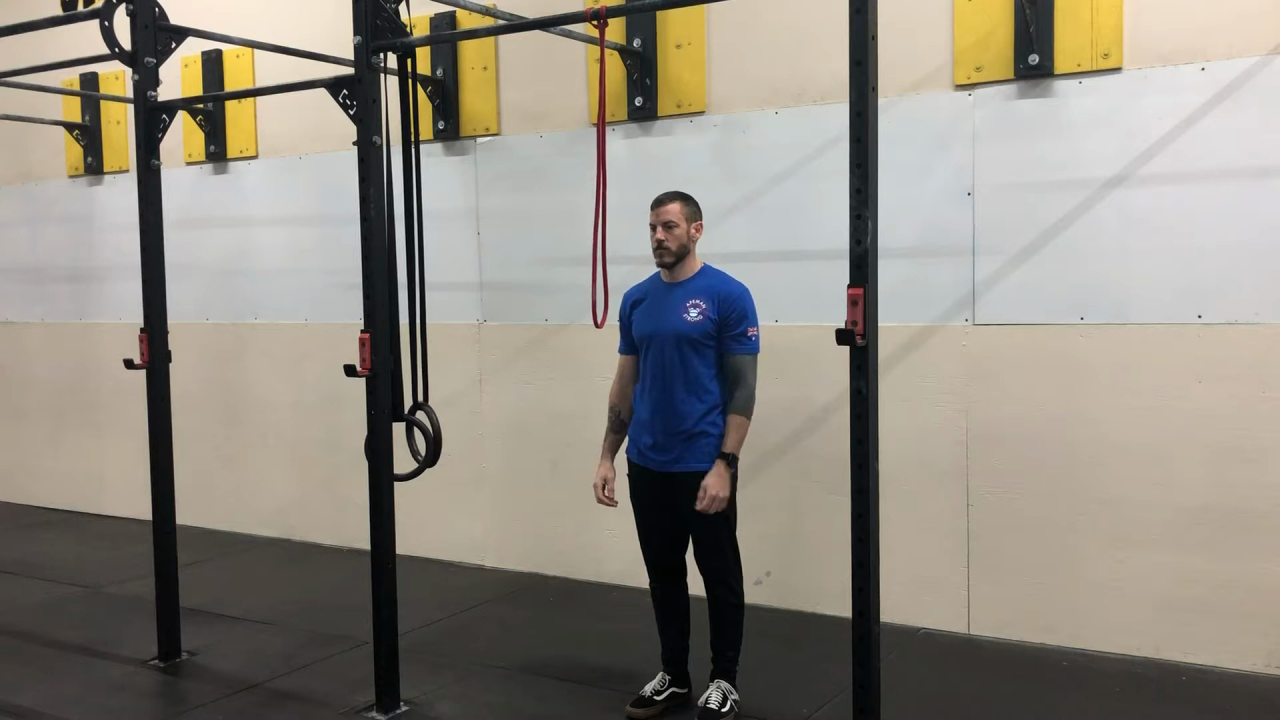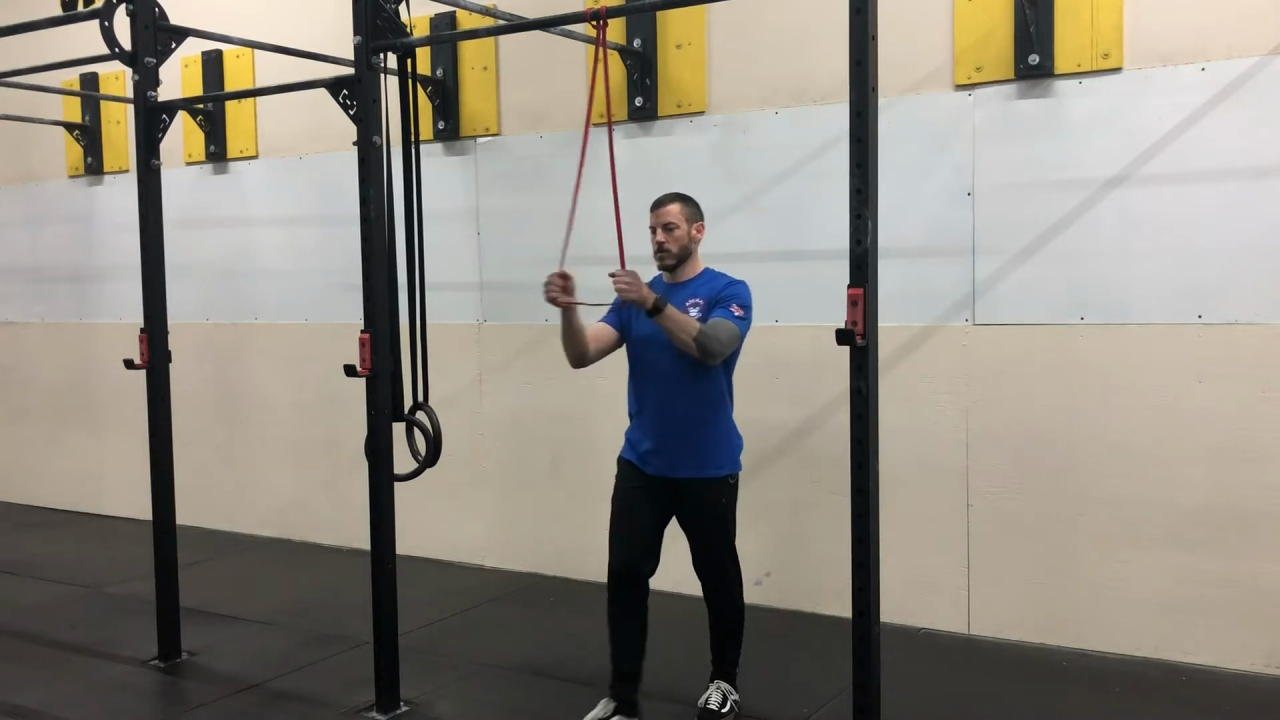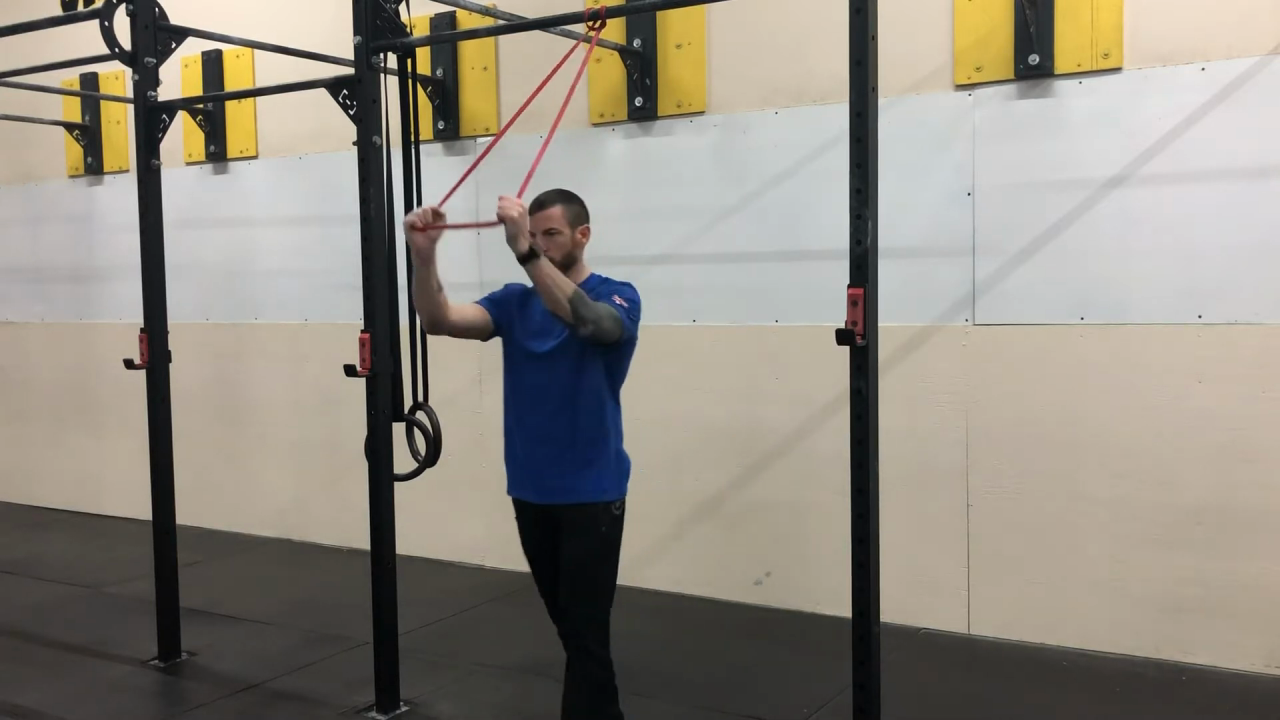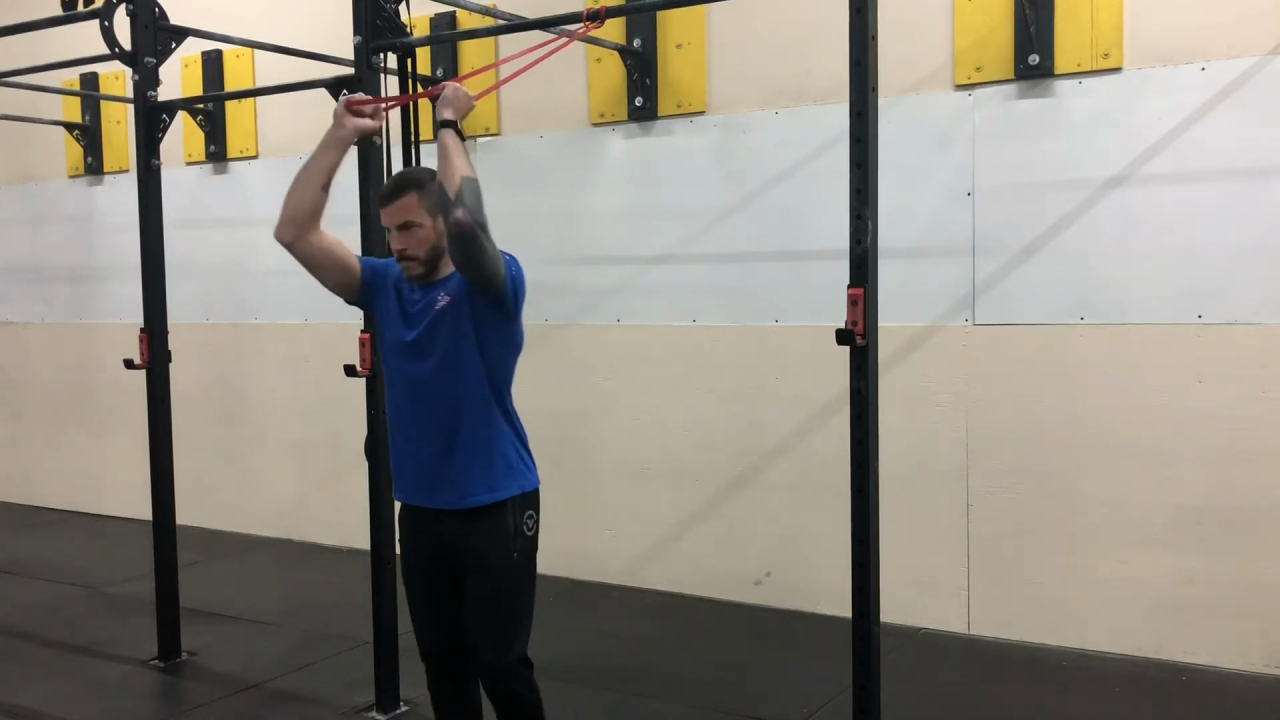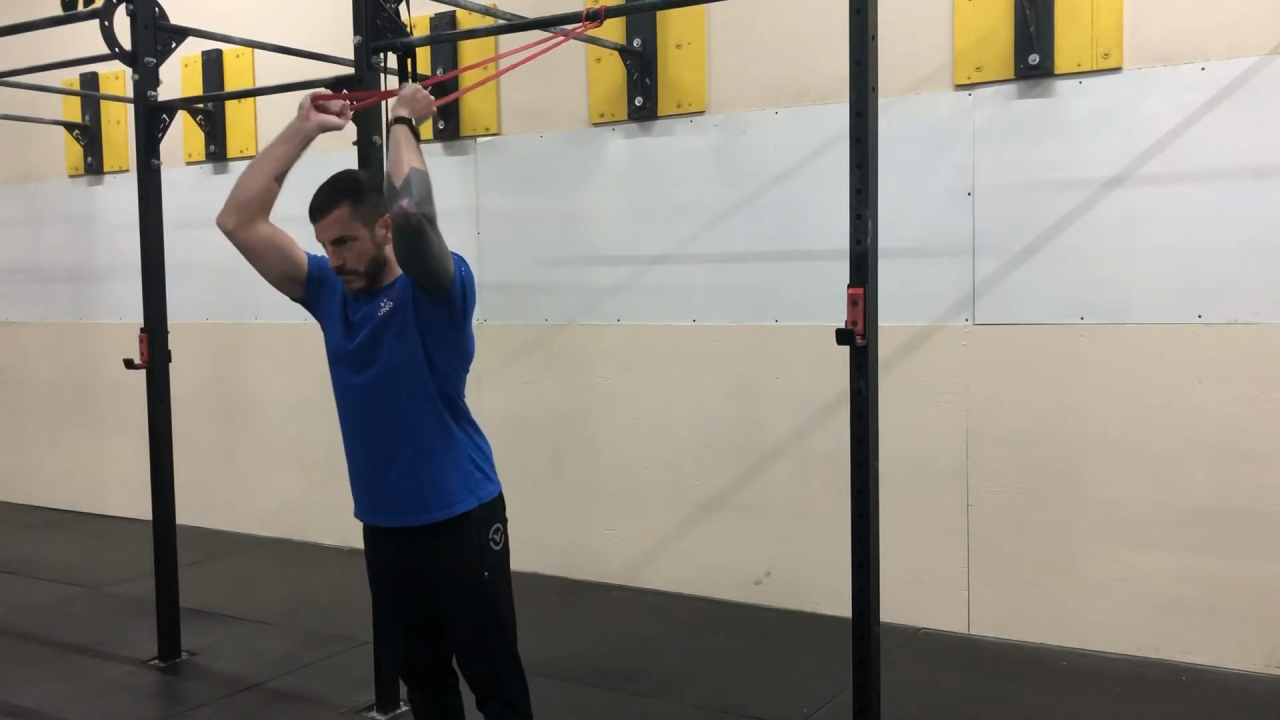
dt=1s
person 1, frame 1
left shoulder: (727, 295)
right shoulder: (636, 300)
left elbow: (742, 389)
right elbow: (625, 384)
left wrist: (722, 466)
right wrist: (608, 455)
left hip: (703, 468)
right hip: (648, 465)
left knee: (719, 576)
right knee: (663, 575)
right ankle: (673, 676)
person 1, frame 2
left shoulder: (728, 292)
right shoulder: (633, 299)
left elbow: (711, 347)
right elbow: (583, 355)
left wrist: (653, 303)
right wrist: (568, 309)
left hip: (707, 468)
right hip: (641, 464)
left knee: (718, 579)
right knee: (625, 576)
person 1, frame 3
left shoulder: (617, 297)
right shoulder: (514, 303)
left elbow: (585, 320)
right elbow: (440, 320)
left wrist: (525, 249)
right wrist: (422, 252)
left hip: (593, 494)
right hip: (531, 492)
left knee: (585, 630)
right knee: (570, 623)
person 1, frame 4
left shoulder: (493, 283)
right shoulder: (384, 287)
left elbow: (468, 221)
right elbow: (294, 231)
left wrist: (449, 126)
right wrist: (340, 135)
left hip: (496, 506)
right hip: (423, 510)
left knee: (500, 661)
right knee: (444, 661)
person 1, frame 5
left shoulder: (440, 287)
right shoulder: (328, 292)
left elbow: (415, 214)
right elbow: (239, 221)
left wrist: (403, 122)
right wrist: (305, 127)
left hip: (459, 518)
right hip: (385, 525)
